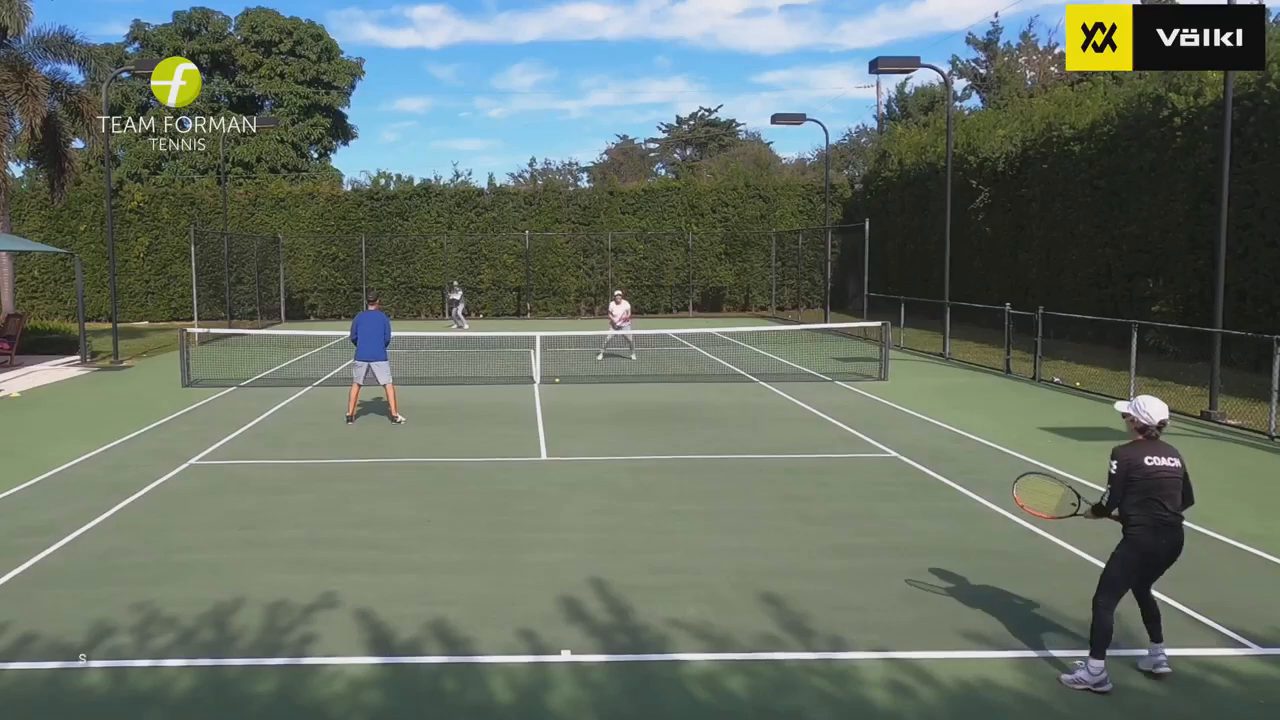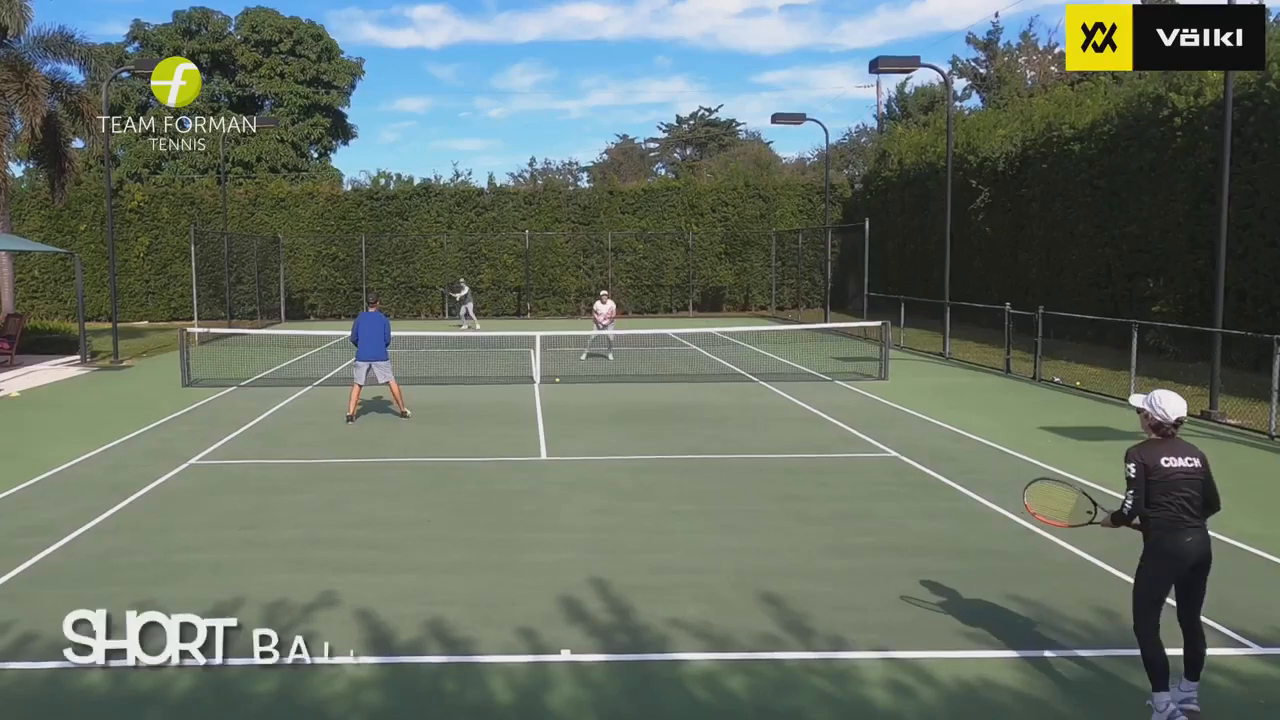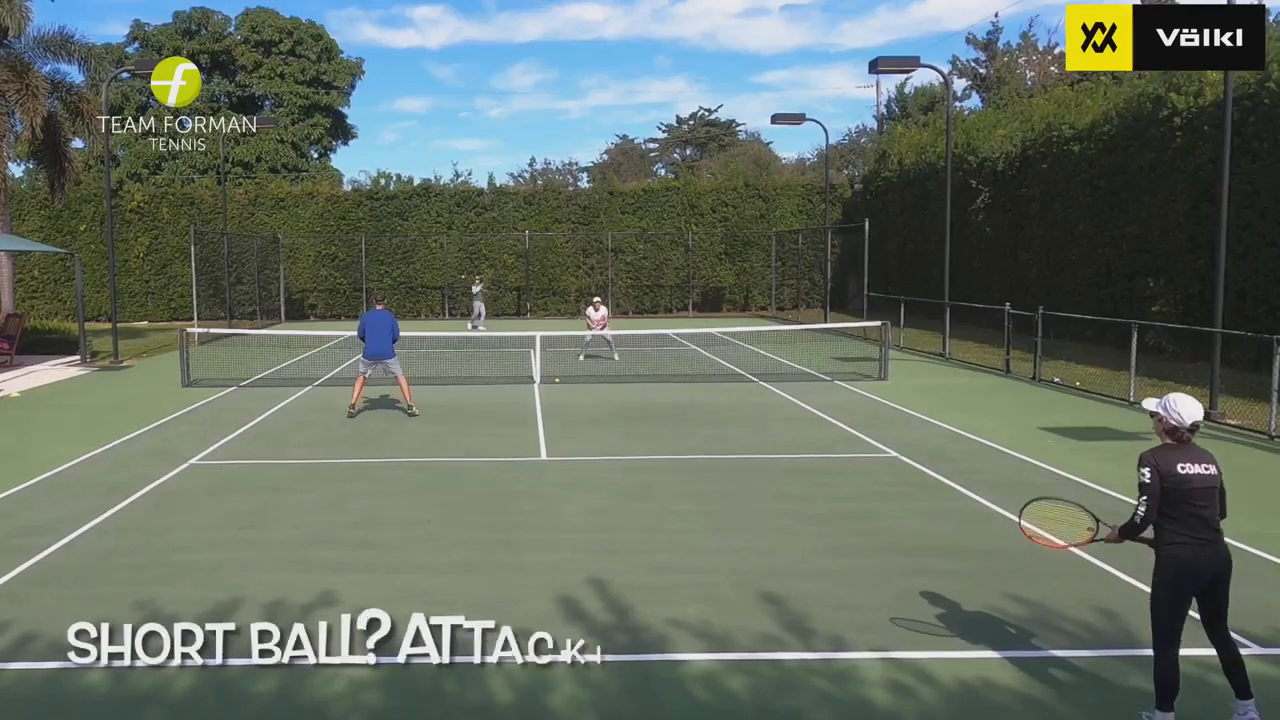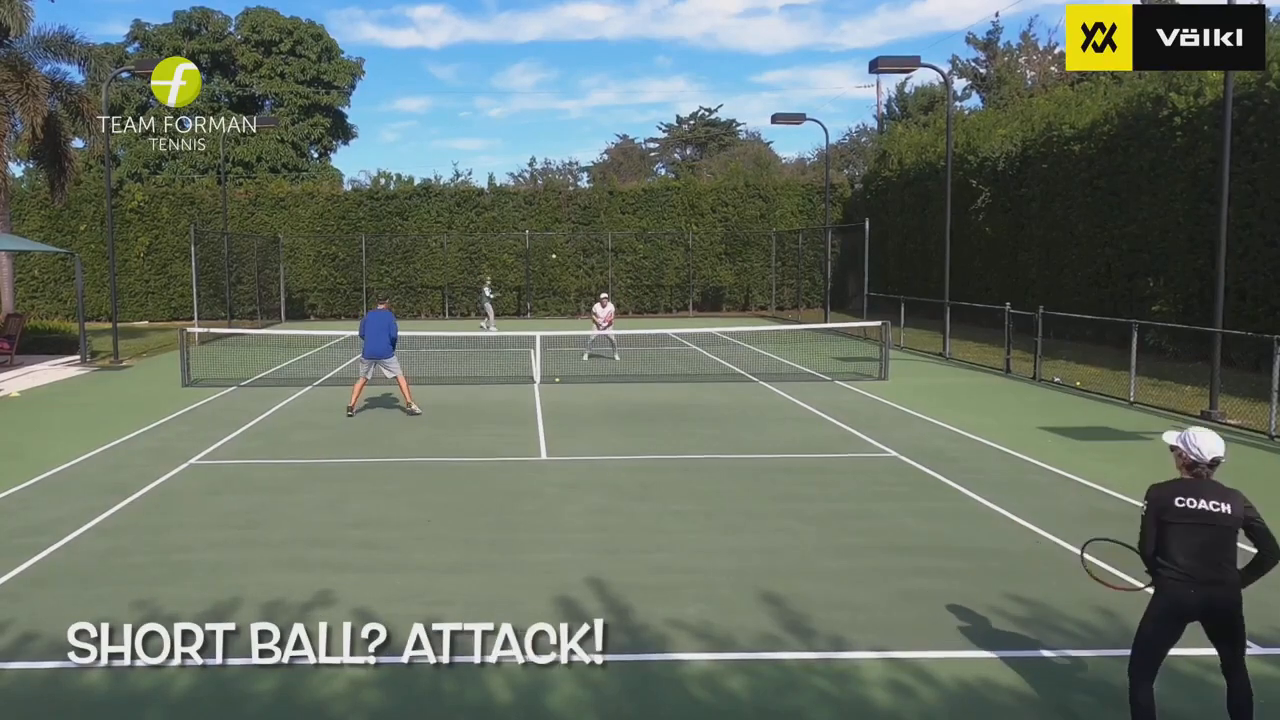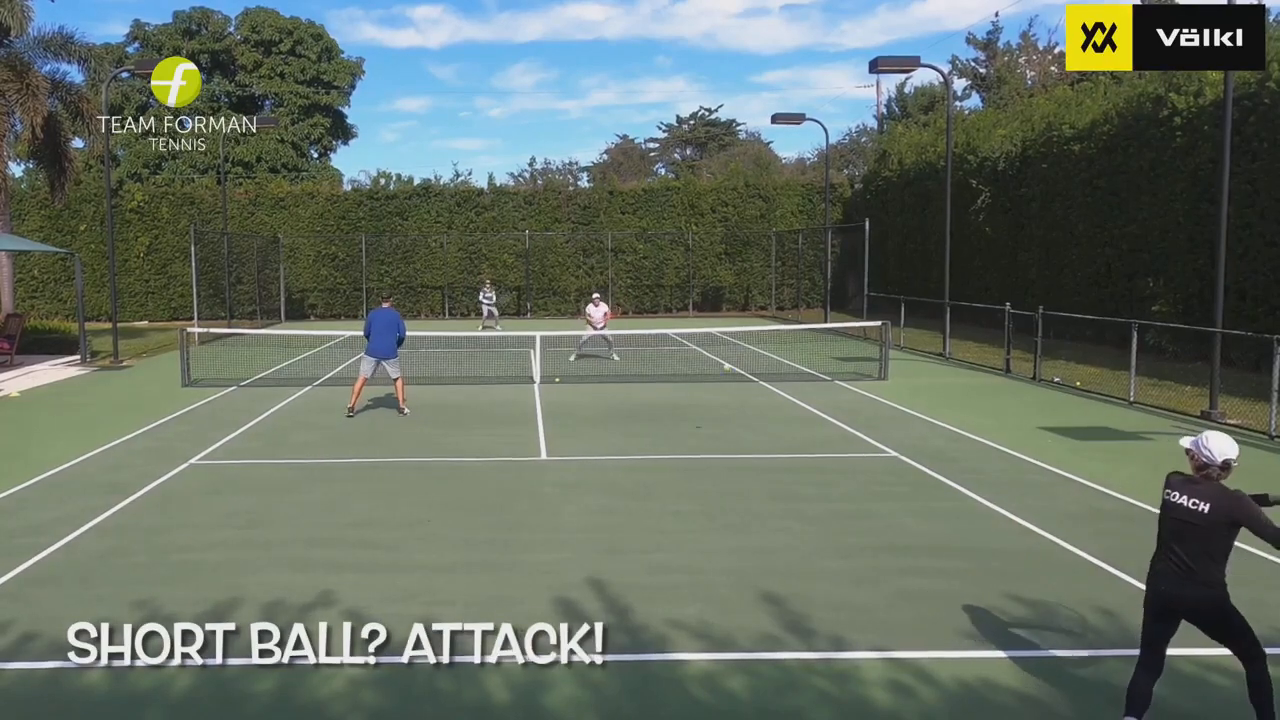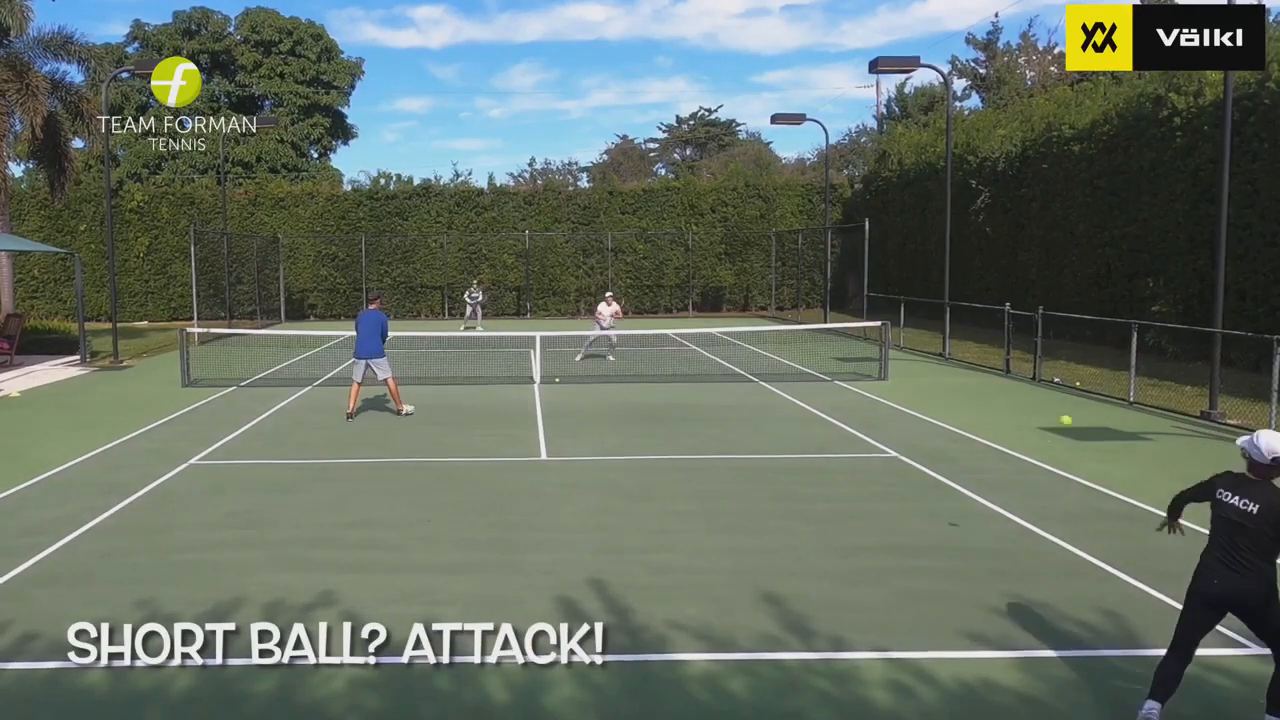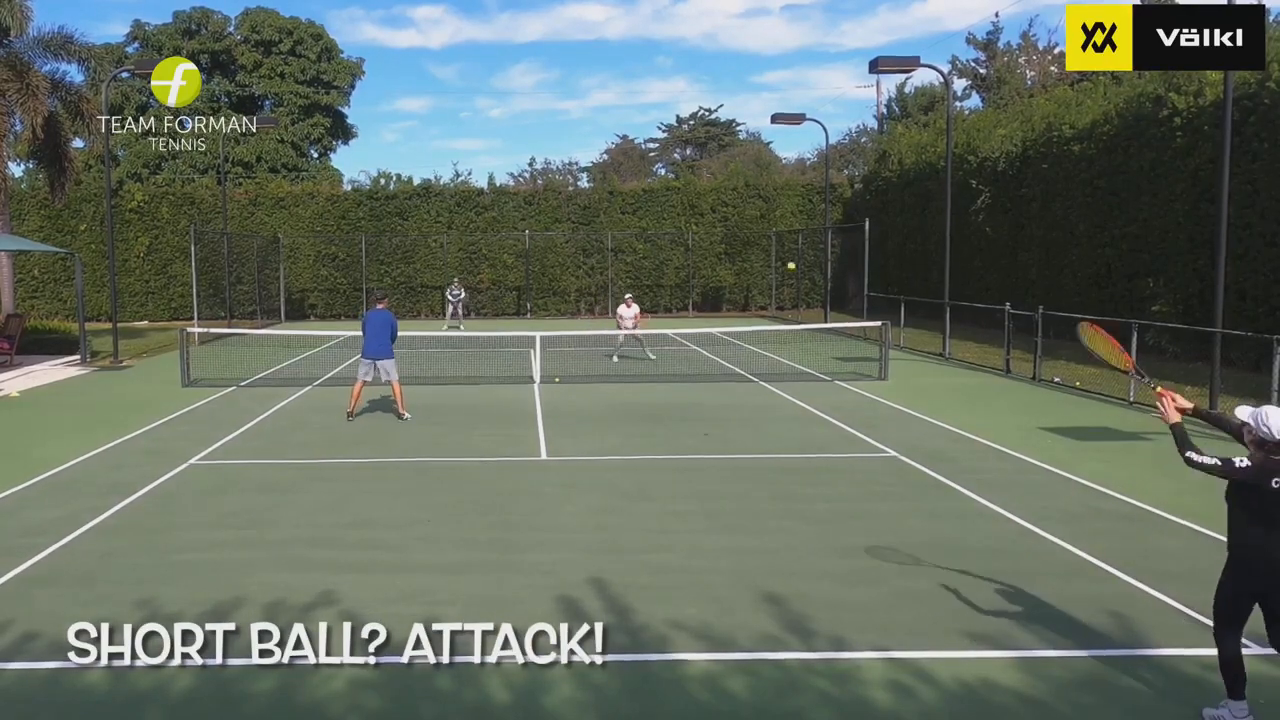
dt=0.4s
person 1, frame 1
left shoulder: (1124, 454)
right shoulder: (1173, 454)
left elbow: (1111, 501)
right elbow: (1187, 500)
left wrist: (1095, 511)
left hip: (1141, 540)
right hip: (1173, 539)
left knee: (1104, 601)
right knee: (1141, 588)
left ankle: (1095, 670)
right ankle: (1157, 656)
person 1, frame 2
left shoulder: (1139, 454)
right shoulder: (1195, 454)
left elbow: (1132, 508)
right elbow: (1212, 504)
left wrist: (1114, 519)
left hip: (1165, 548)
right hip: (1199, 545)
left knee: (1146, 625)
right knee: (1190, 619)
right ankle: (1188, 692)
person 1, frame 3
left shoulder: (1153, 459)
right shoulder: (1208, 459)
left elbow: (1145, 515)
right elbow: (1220, 510)
left wrist: (1121, 533)
left hip: (1179, 562)
right hip: (1218, 558)
left knee: (1165, 645)
right knee: (1220, 634)
person 1, frame 4
left shoulder: (1159, 494)
right shoulder: (1235, 500)
left elbow: (1147, 549)
right wrist: (1238, 580)
left hip: (1174, 594)
right hip: (1224, 596)
left knee: (1140, 672)
right knee: (1235, 670)
person 1, frame 5
left shoulder: (1172, 483)
right shoulder: (1233, 501)
left hip: (1161, 590)
right hip: (1207, 597)
left knee: (1148, 664)
right knee: (1254, 657)
person 1, frame 6
left shoulder: (1221, 483)
left elbow: (1181, 498)
left wrist: (1172, 518)
left hip: (1209, 584)
right hip: (1255, 592)
left knee: (1179, 652)
person 1, frame 7
left shoulder: (1251, 469)
left elbow: (1196, 460)
right elbow: (1235, 429)
left wrist: (1175, 423)
right wrist: (1194, 410)
left hip: (1247, 565)
left knee: (1226, 632)
